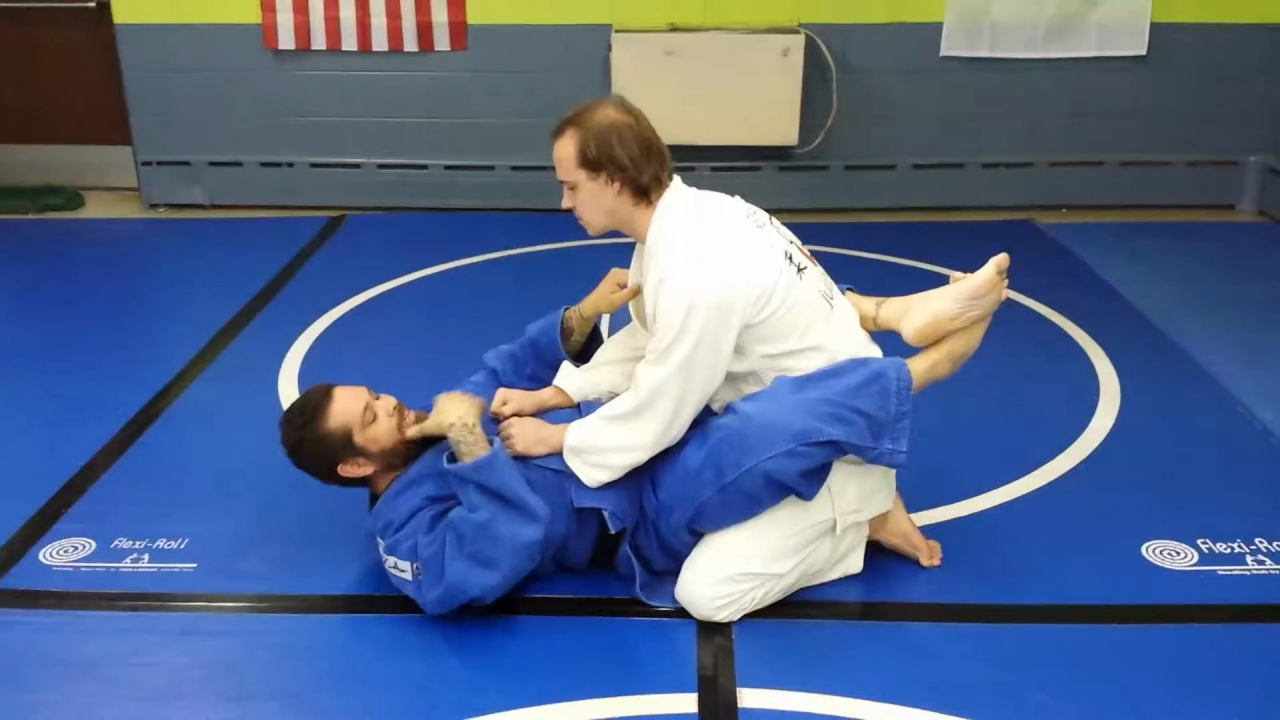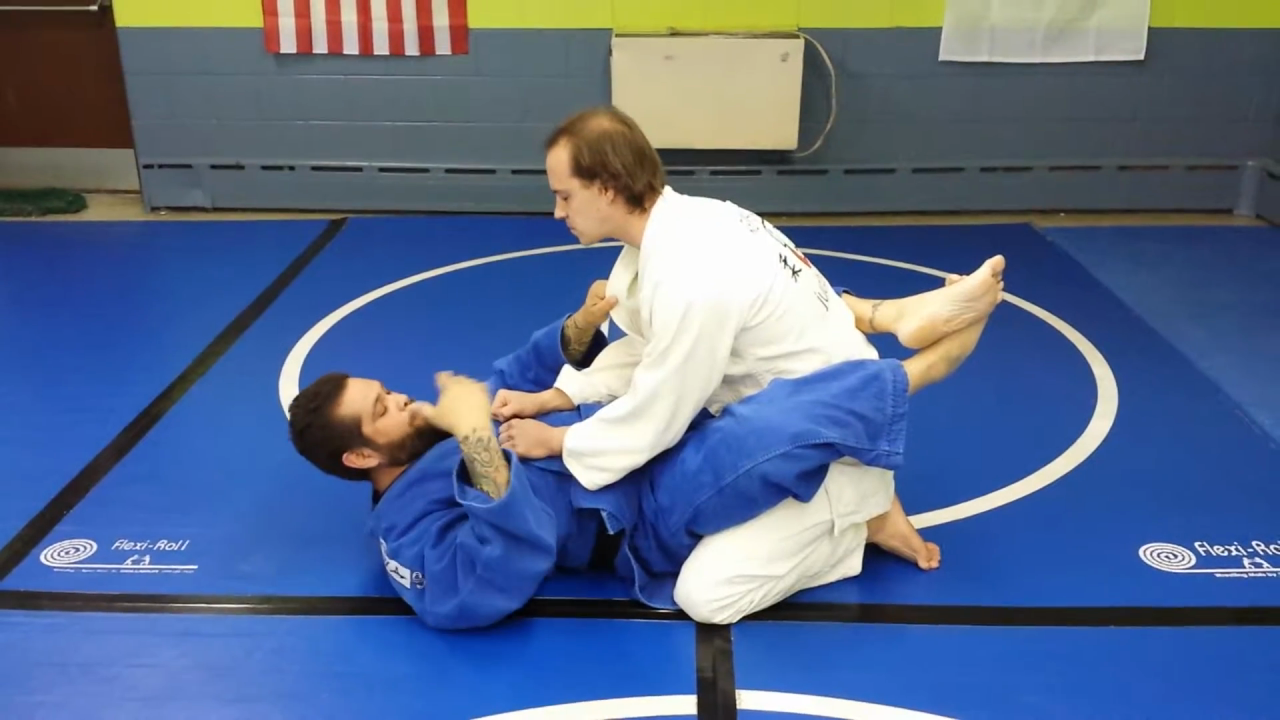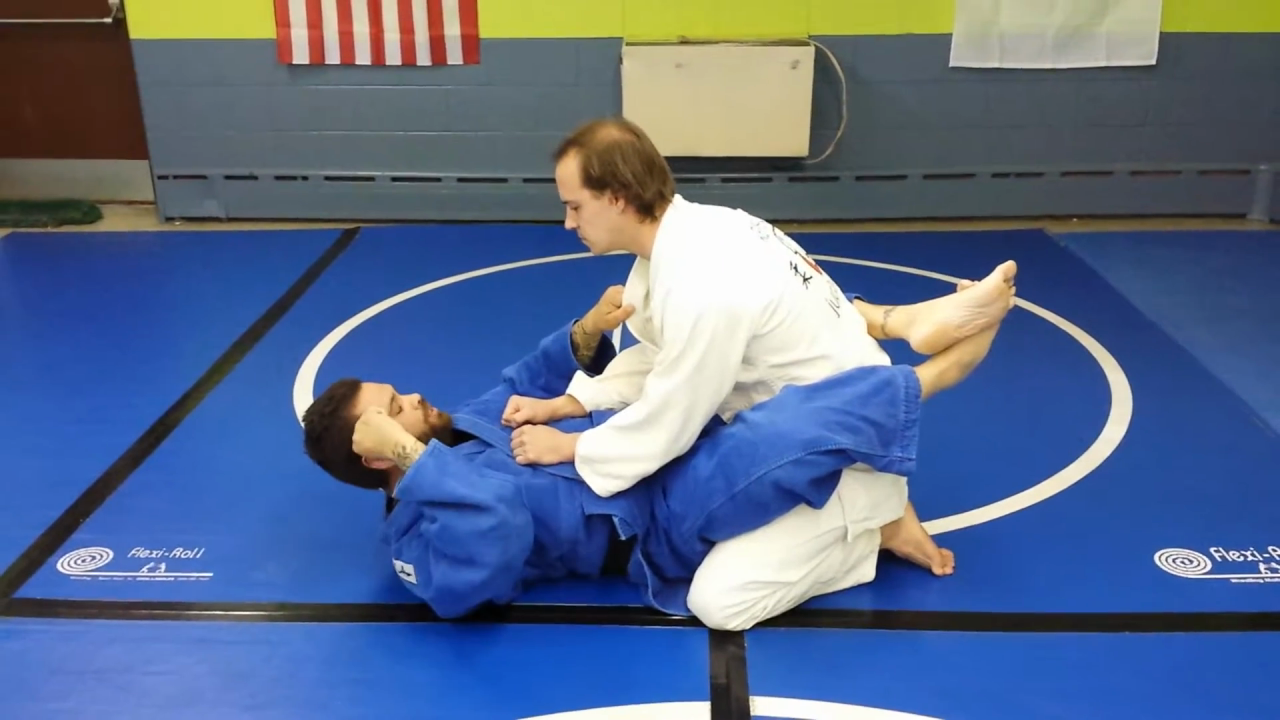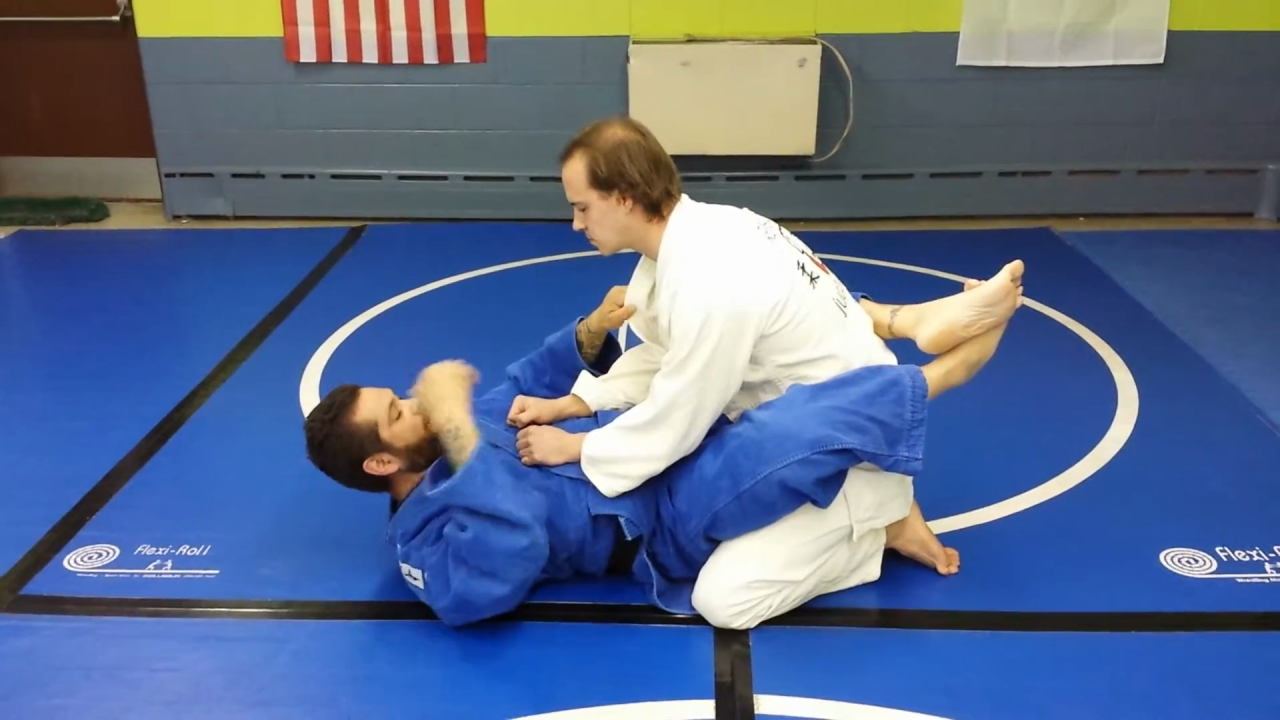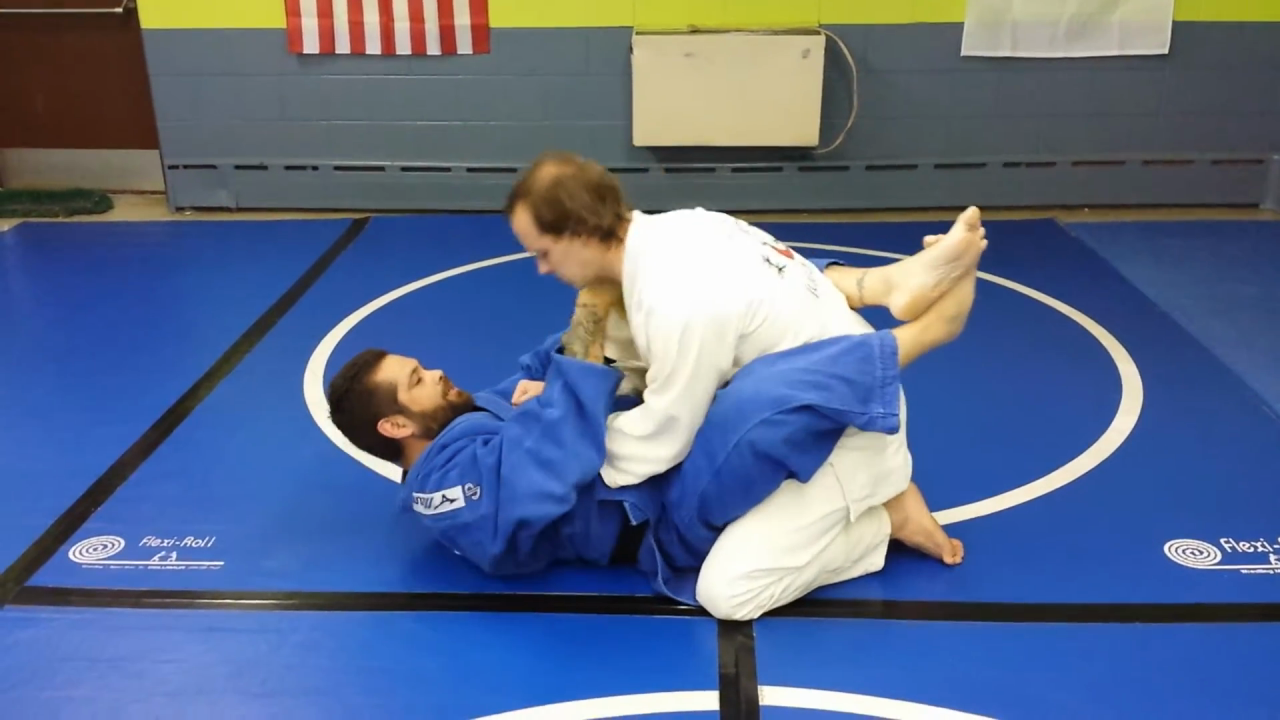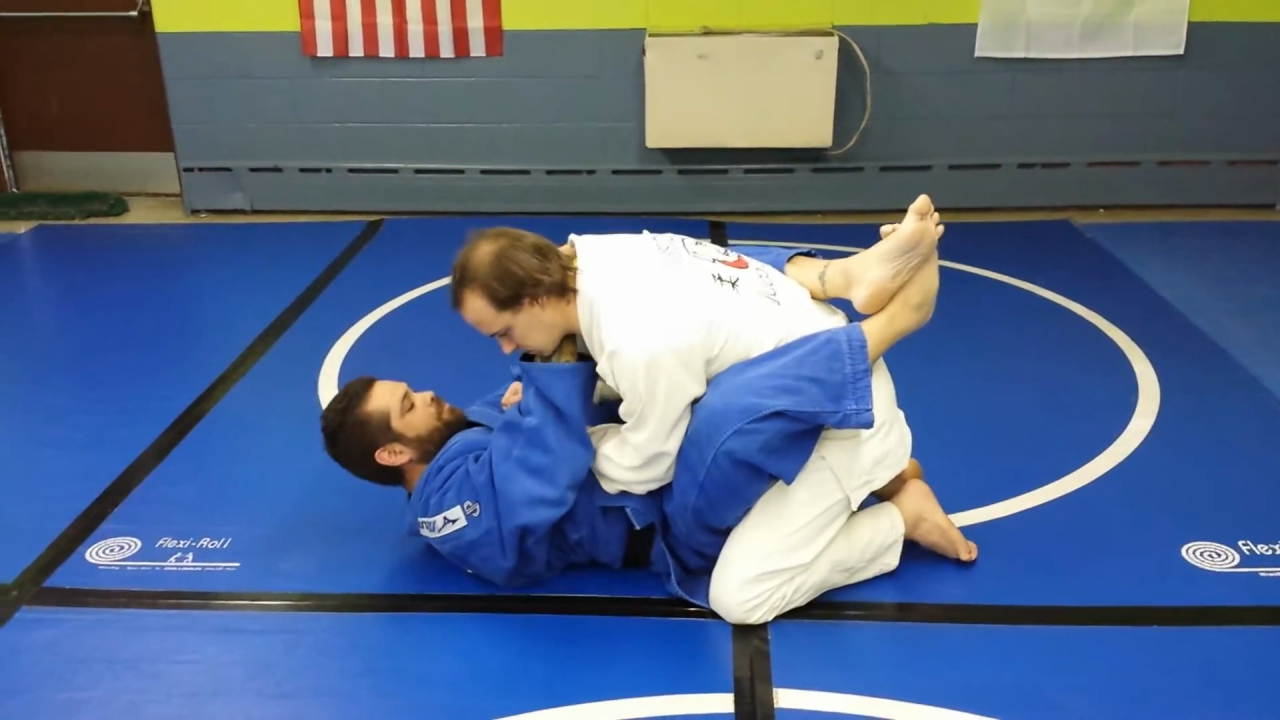
dt=0.7s
person 1, frame 1
left shoulder: (432, 420)
right shoulder: (408, 531)
left elbow: (515, 368)
right elbow: (501, 547)
left wrist: (585, 315)
right wrist: (469, 436)
right hip: (650, 512)
right knee: (776, 425)
right ankle: (926, 363)
person 1, frame 2
left shoulder: (436, 420)
right shoulder: (410, 530)
left elbow: (523, 374)
right elbow: (503, 577)
left wrist: (582, 324)
right wrist: (479, 442)
right hip: (651, 513)
right knee: (770, 431)
right ankle: (923, 363)
person 1, frame 3
left shoulder: (456, 428)
right shoulder: (425, 537)
left elbow: (532, 380)
right elbow: (491, 534)
left wrist: (589, 328)
right wrist: (406, 451)
right hip: (661, 520)
right knee: (777, 439)
right ankle: (934, 369)
person 1, frame 4
left shoulder: (462, 425)
right shoulder: (429, 533)
left elbow: (533, 378)
right elbow: (505, 561)
left wrist: (594, 328)
right wrist: (455, 430)
right hip: (668, 519)
right knee: (793, 434)
right ankle: (944, 368)
person 1, frame 5
left shoulder: (471, 414)
right shoulder: (448, 488)
left elbow: (542, 375)
right elbow: (550, 467)
right hip: (675, 518)
right knee: (757, 404)
right ankle: (922, 330)
person 1, frame 6
left shoulder: (462, 435)
right shoulder: (452, 505)
right elbow: (541, 474)
left wrist: (545, 366)
right hip: (676, 515)
right knee: (729, 414)
left ankle: (833, 278)
right ankle: (891, 318)
person 2, frame 1
left shoulder: (698, 277)
right shoulder: (687, 214)
left elbow: (654, 417)
right elbow: (647, 343)
left wrist: (554, 439)
right wrist: (553, 396)
left knee: (708, 593)
left ankle: (861, 514)
person 2, frame 2
left shoulder: (693, 281)
right shoulder: (677, 223)
left elbow: (652, 421)
right elbow: (643, 351)
left wrist: (552, 442)
left knee: (707, 595)
left ankle: (860, 516)
person 2, frame 3
left shoulder: (705, 287)
right shoulder: (690, 229)
left elbow: (664, 427)
right elbow: (657, 358)
left wrist: (566, 447)
right wrist: (565, 405)
left knee: (721, 600)
left ankle: (875, 523)
person 2, frame 4
left shoulder: (711, 288)
right shoulder: (696, 229)
left elbow: (670, 428)
right elbow: (663, 356)
left wrist: (572, 447)
right wrist: (570, 405)
left knee: (724, 598)
left ankle: (882, 528)
person 2, frame 5
left shoulder: (683, 303)
right shoulder: (661, 231)
left elbow: (660, 437)
right elbow: (657, 361)
left hip: (845, 428)
left knee: (730, 591)
left ankle: (886, 518)
person 2, frame 6
left shoulder: (644, 343)
right shoulder: (595, 256)
left elbow: (644, 467)
left hip: (840, 418)
left knee: (740, 595)
left ankle: (901, 516)
